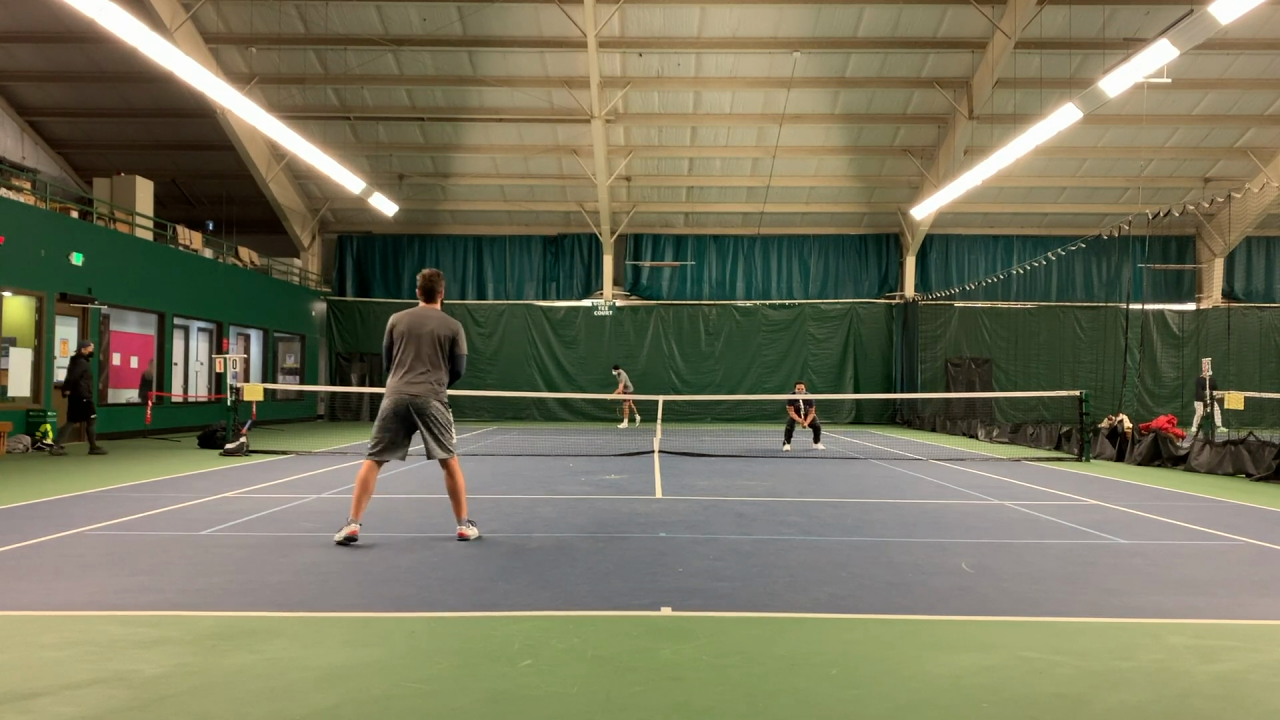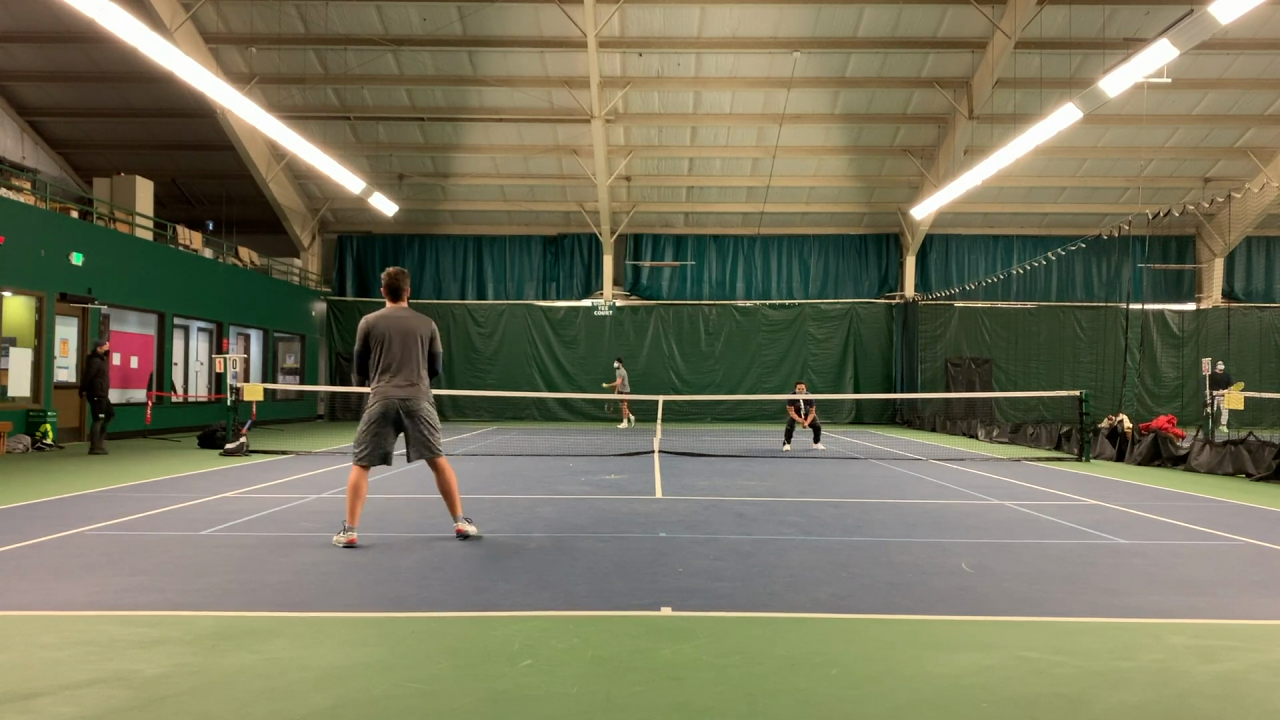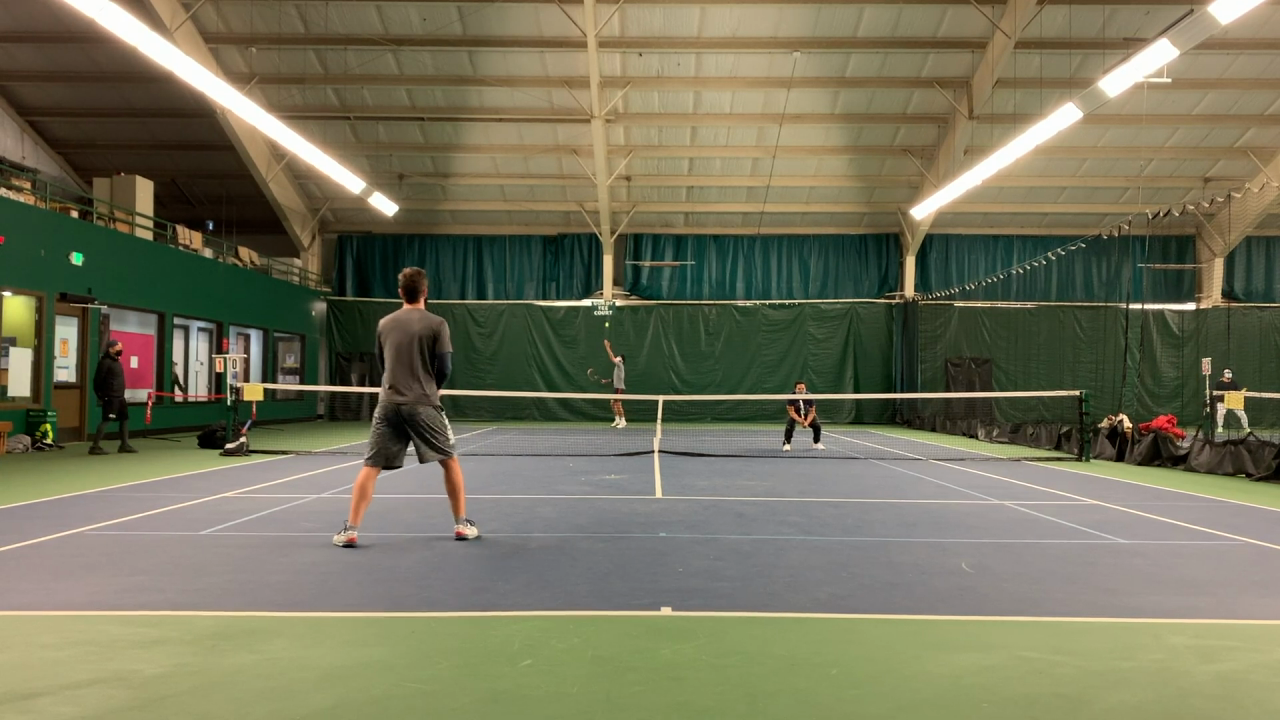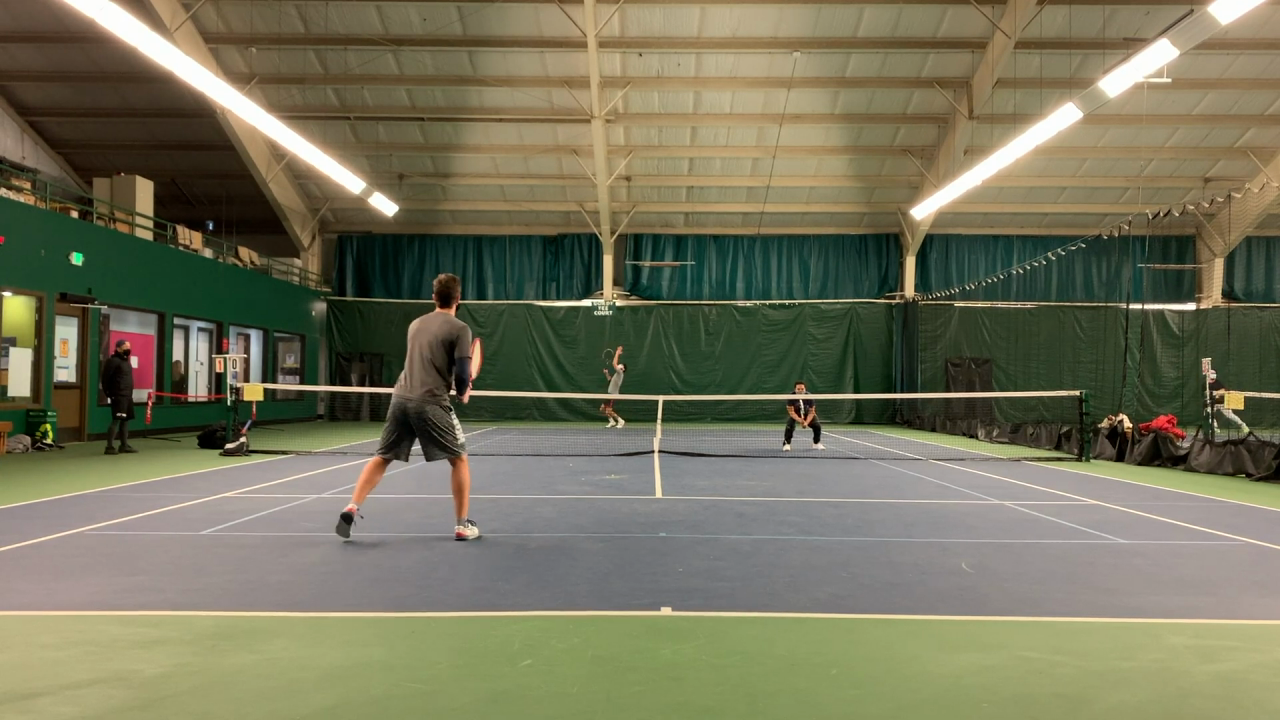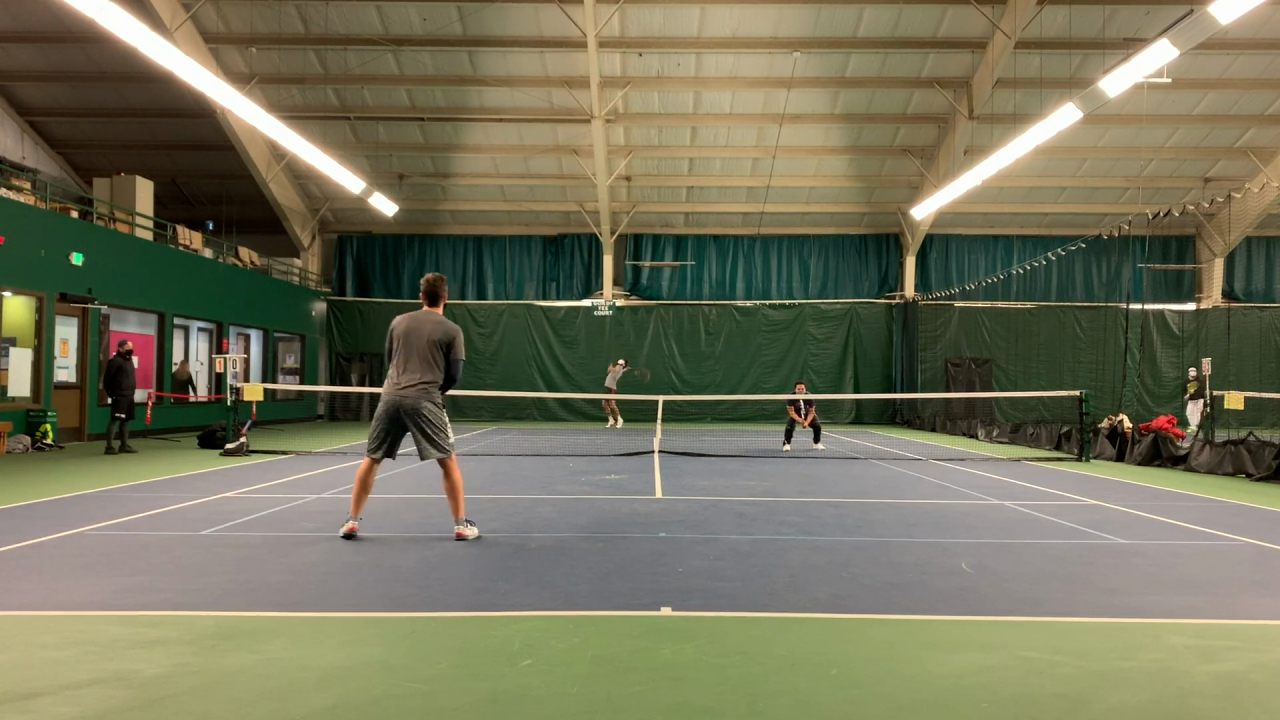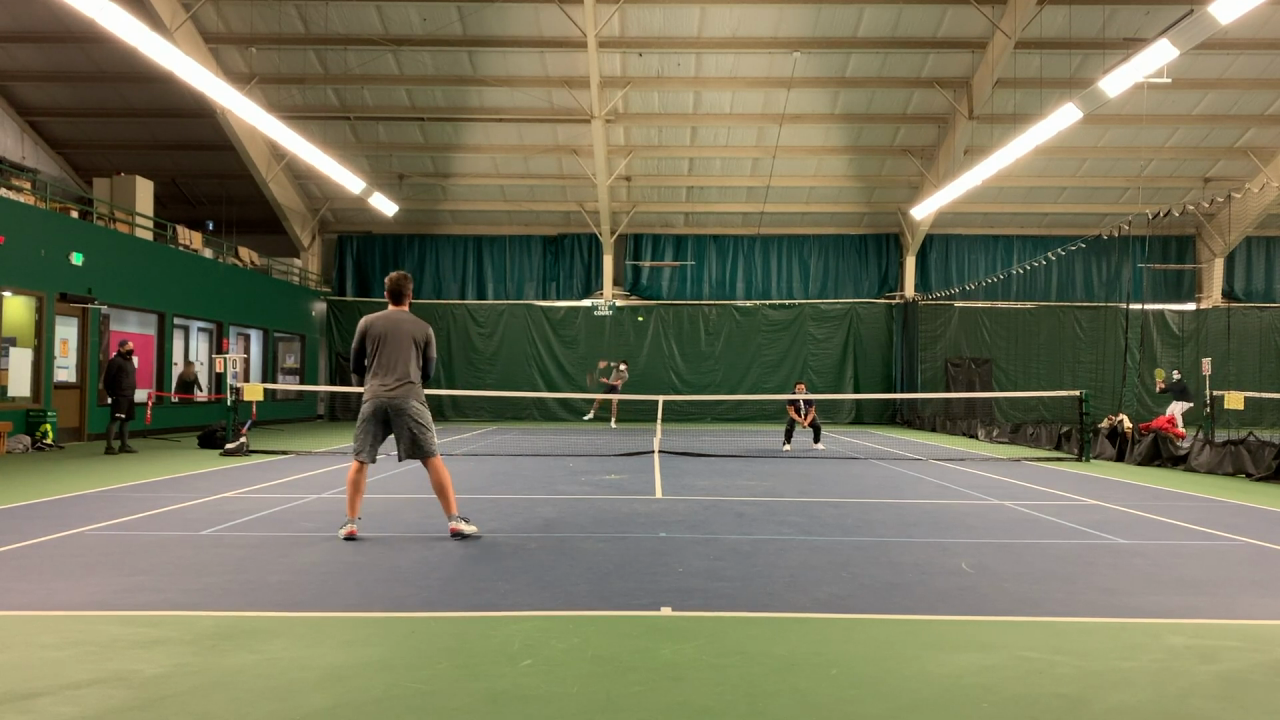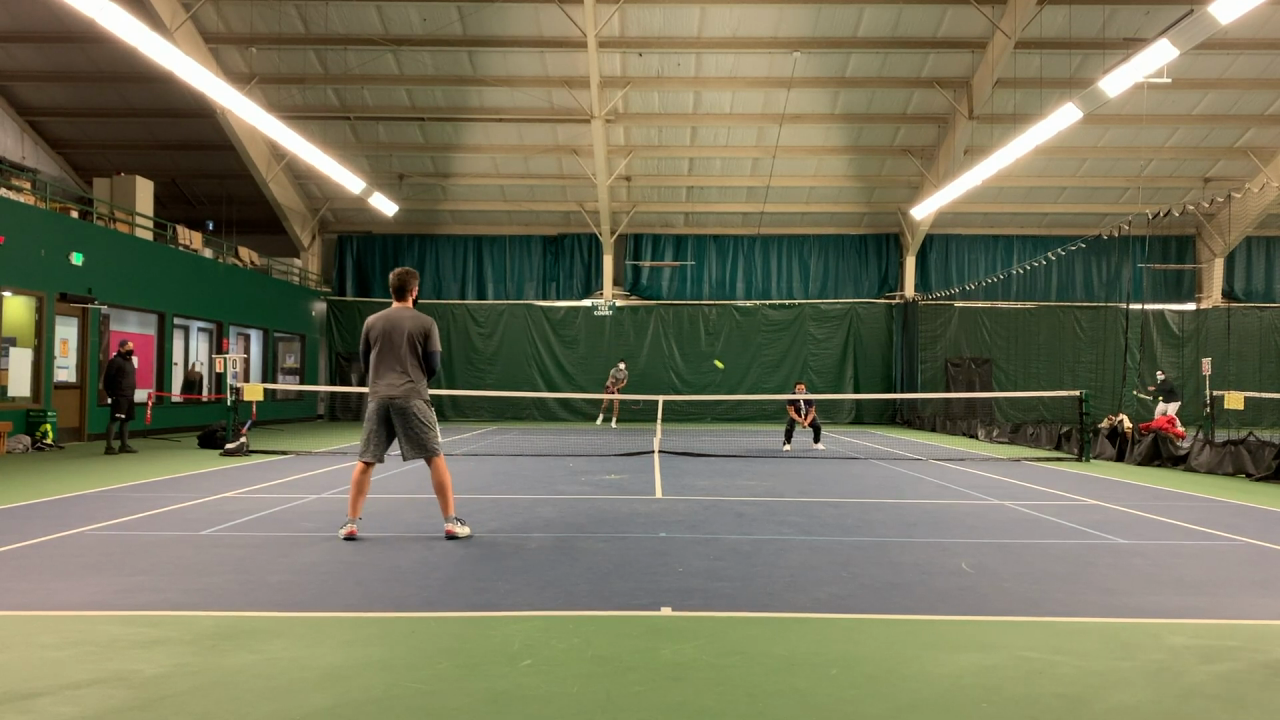
dt=0.3s
person 1, frame 1
left shoulder: (396, 320)
right shoulder: (453, 327)
left elbow: (387, 362)
right elbow: (458, 370)
left hip: (396, 396)
right hip: (431, 399)
left knee: (373, 460)
right knee: (450, 461)
left ankle: (353, 524)
right ankle: (463, 525)
person 1, frame 2
left shoulder: (368, 322)
right shoulder: (427, 324)
left elbow: (359, 369)
right elbow: (436, 368)
left hip: (382, 401)
right hip: (418, 401)
left knee: (361, 465)
right knee: (438, 461)
left ankle: (350, 530)
right ankle: (461, 522)
person 1, frame 3
left shoulder: (384, 324)
right shoulder: (437, 324)
right elbow: (444, 369)
left hip: (388, 404)
right hip: (423, 404)
left knee: (371, 467)
right knee: (450, 461)
left ankle: (350, 530)
right ankle: (461, 524)
person 1, frame 4
left shoulder: (416, 324)
right shoulder: (460, 329)
right elbow: (462, 374)
right wrist: (463, 392)
left hip: (401, 399)
right hip: (431, 404)
left knee: (382, 458)
right knee: (459, 460)
left ankle: (352, 508)
right ankle: (463, 524)
person 1, frame 5
left shoulder: (399, 322)
right shoulder: (452, 331)
right elbow: (453, 375)
left hip: (391, 397)
right hip: (425, 401)
left knee: (372, 459)
right knee: (448, 461)
left ankle: (352, 521)
right ankle: (461, 524)
person 1, frame 6
left shoulder: (367, 322)
right shoulder: (424, 329)
left elbow: (355, 365)
right elbow: (428, 372)
left hip: (374, 400)
right hip: (410, 401)
left knee: (360, 461)
right knee: (432, 460)
left ankle: (350, 523)
right ankle: (455, 521)
person 1, frame 7
left shoulder: (372, 322)
right shoulder: (426, 323)
left elbow: (365, 362)
right elbow: (433, 367)
left hip: (379, 399)
right hip: (413, 400)
left knee: (365, 461)
right knee: (435, 459)
left ankle: (351, 523)
right ankle: (451, 523)
